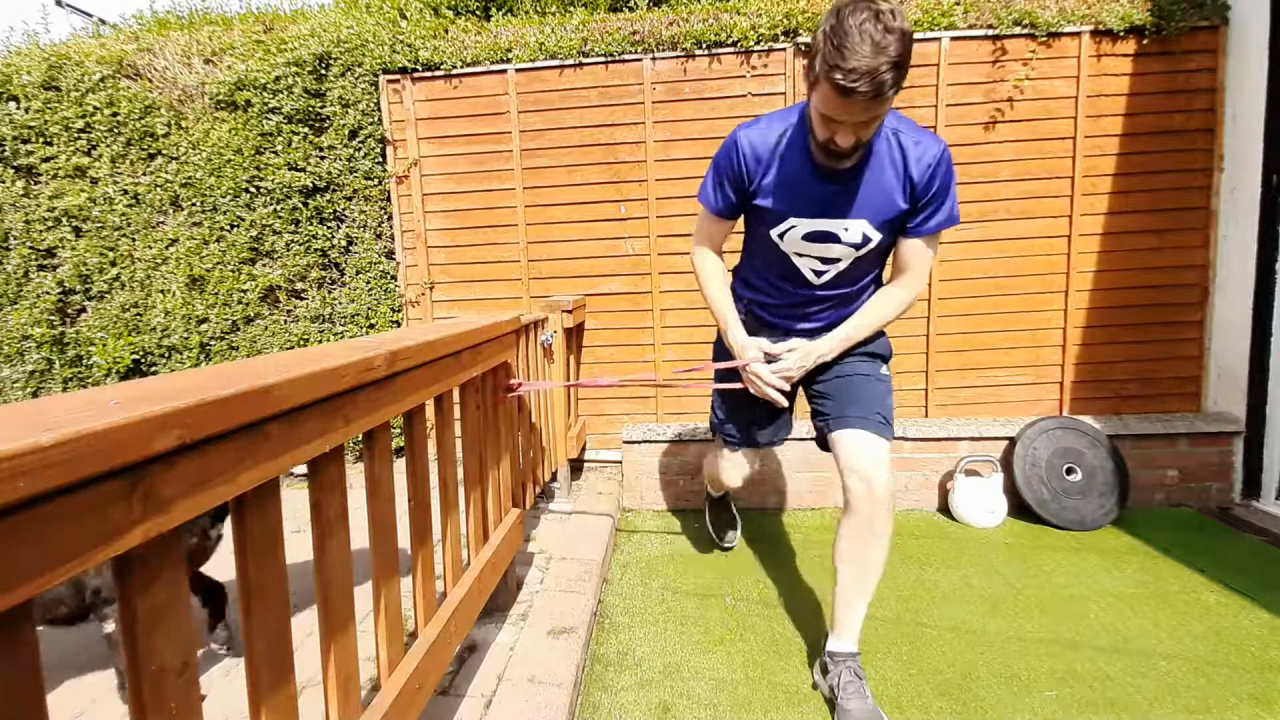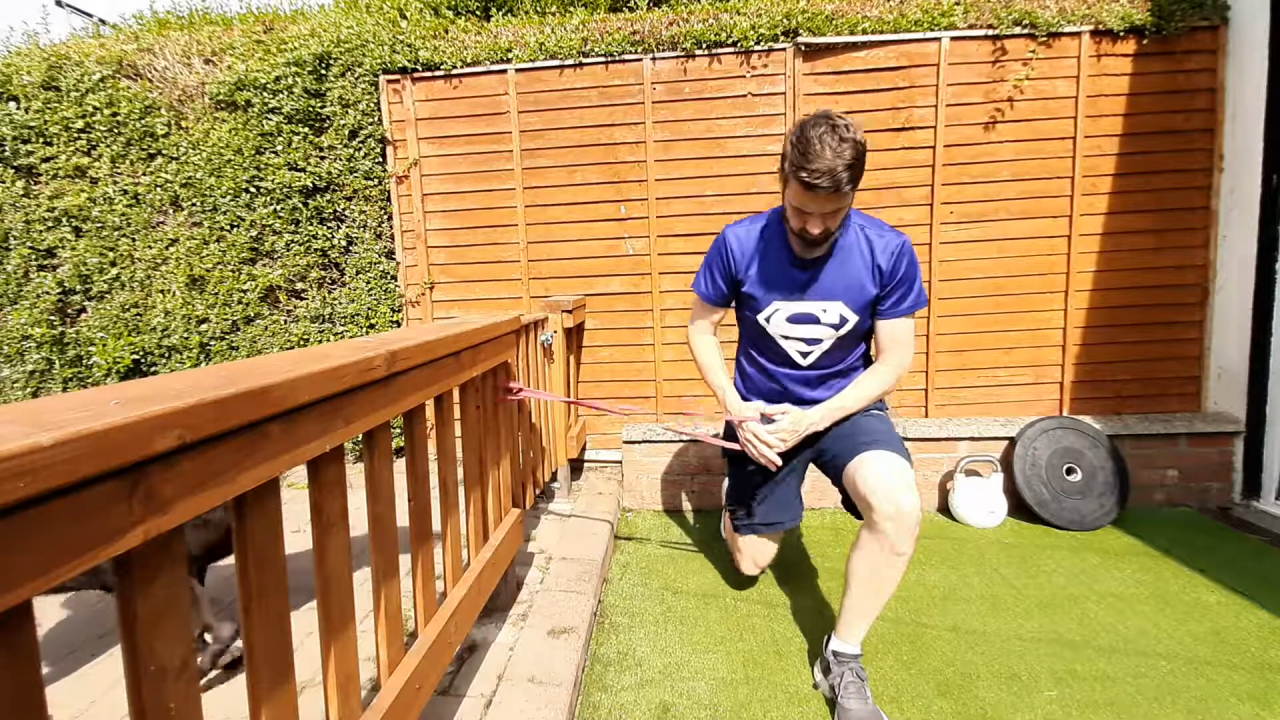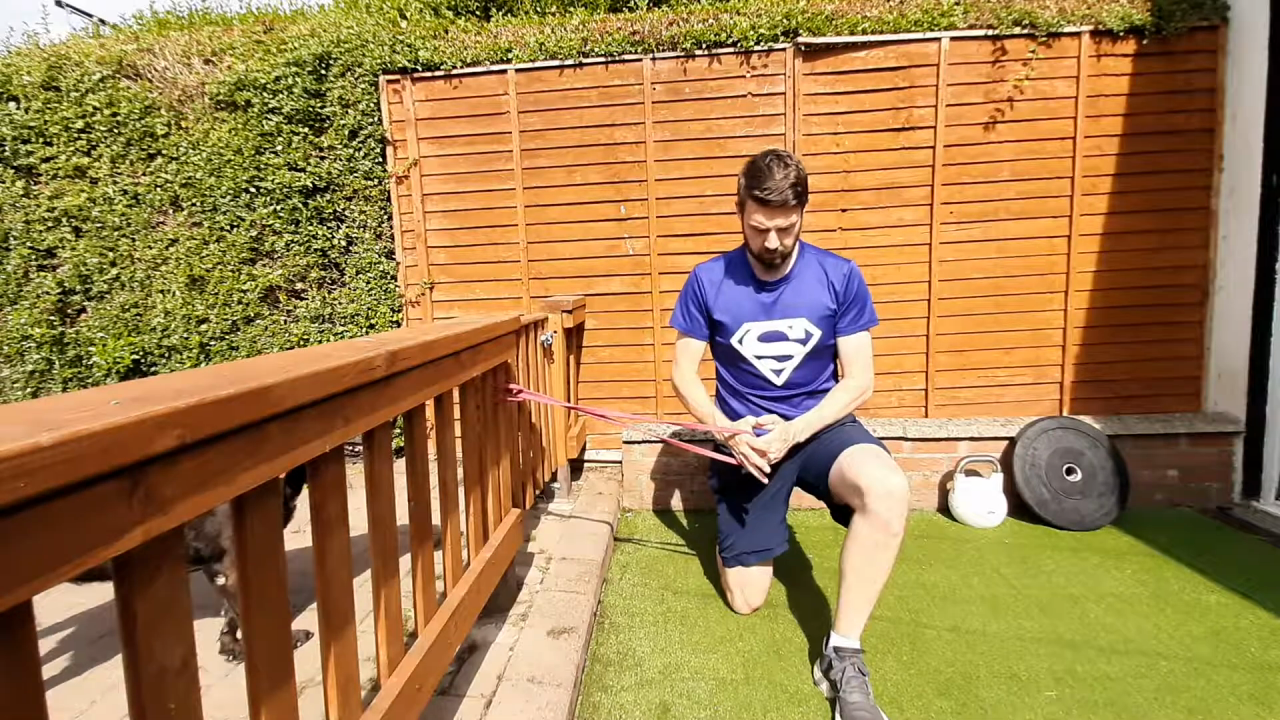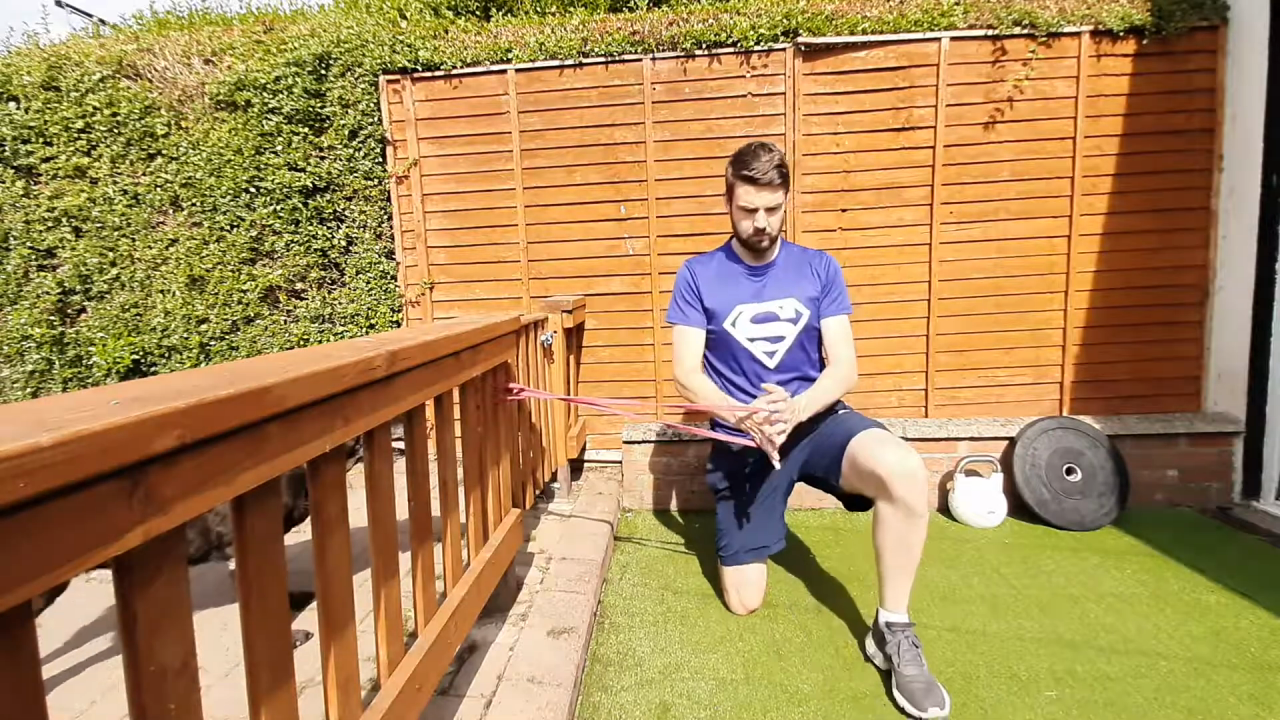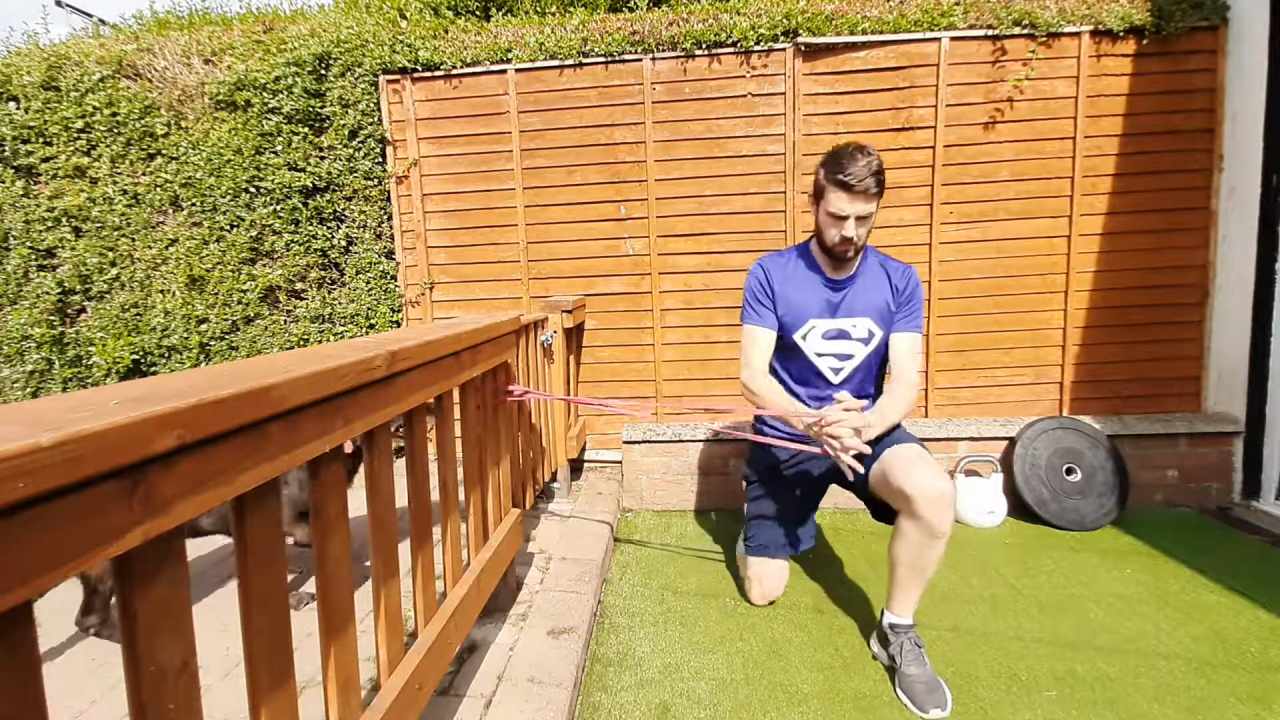
dt=0.4s
person 1, frame 1
left shoulder: (924, 160)
right shoulder: (752, 146)
left elbow: (909, 279)
right elbow: (705, 249)
left wrist: (821, 350)
right wrist: (740, 345)
left hip: (849, 337)
right hip: (755, 333)
left knee: (870, 484)
right knee: (730, 471)
left ankle: (841, 659)
right ankle: (720, 496)
person 1, frame 2
left shoulder: (888, 251)
right shoulder: (738, 244)
left elbow: (894, 361)
right elbow: (700, 330)
left wrist: (812, 422)
right wrist: (736, 411)
left hip: (844, 406)
right hip: (760, 410)
left knee: (899, 507)
right knee: (751, 560)
left ankle: (841, 658)
right ankle: (736, 510)
person 1, frame 3
left shoulder: (840, 277)
right shoulder: (708, 281)
left elbow: (859, 380)
right elbow: (683, 372)
left wrist: (794, 431)
right wrist: (726, 430)
left hip: (819, 426)
right hip: (745, 438)
left knee: (888, 489)
right knee: (746, 598)
left ankle: (842, 655)
right ankle: (735, 532)
person 1, frame 4
left shoulder: (819, 269)
right shoulder: (698, 276)
left elbow: (844, 368)
right elbow: (685, 372)
left wrist: (795, 409)
right wrist: (742, 415)
left hip: (818, 419)
right hip: (741, 435)
left knee: (906, 475)
right knee: (743, 600)
left ankle: (894, 631)
right ankle: (739, 525)
person 1, frame 5
left shoulder: (899, 280)
right shoulder: (771, 274)
left elbow: (906, 383)
right elbow: (752, 375)
left wrist: (864, 425)
right wrist: (814, 423)
left hip: (866, 426)
right hip: (786, 438)
left knee: (934, 493)
right knee: (762, 593)
left ankle: (897, 631)
right ankle: (761, 519)
